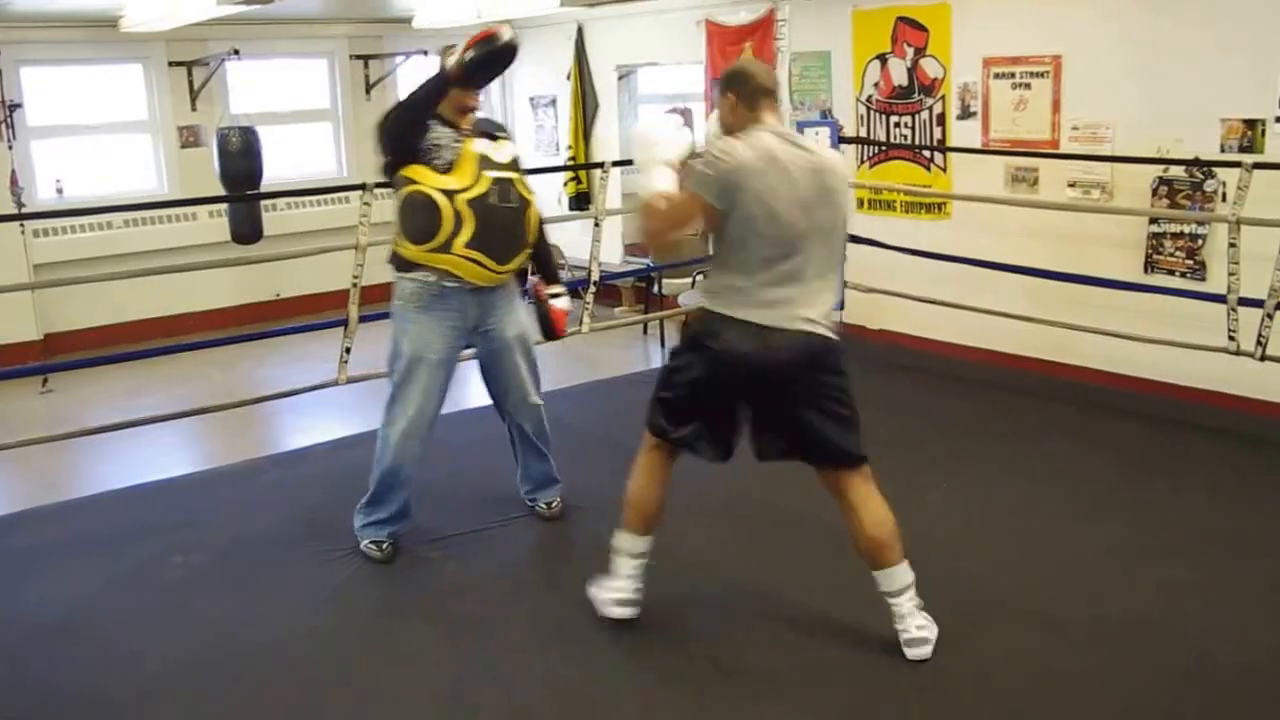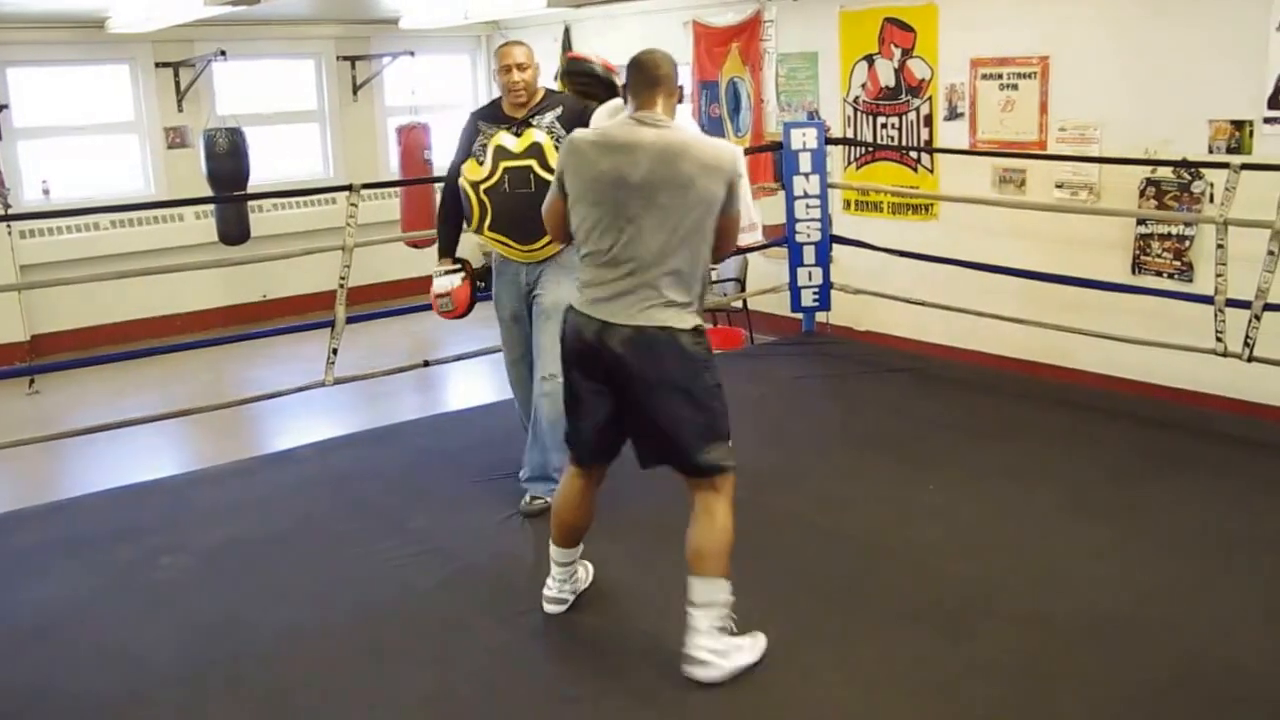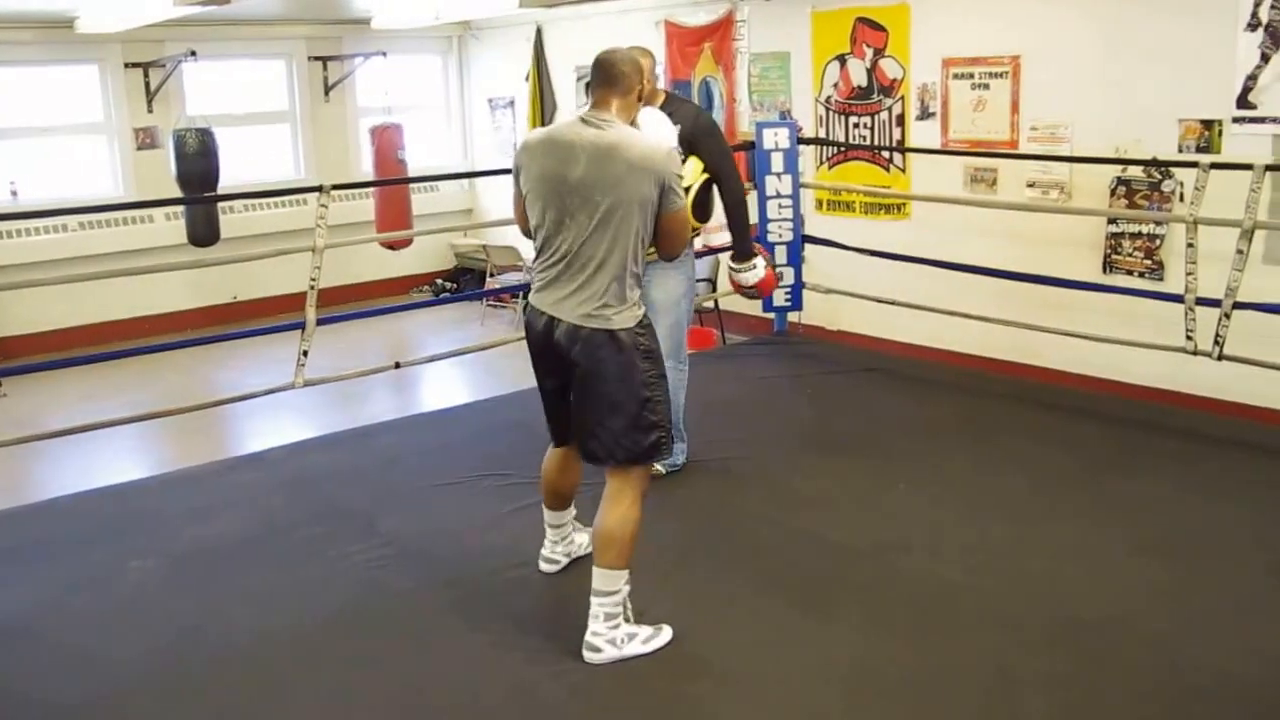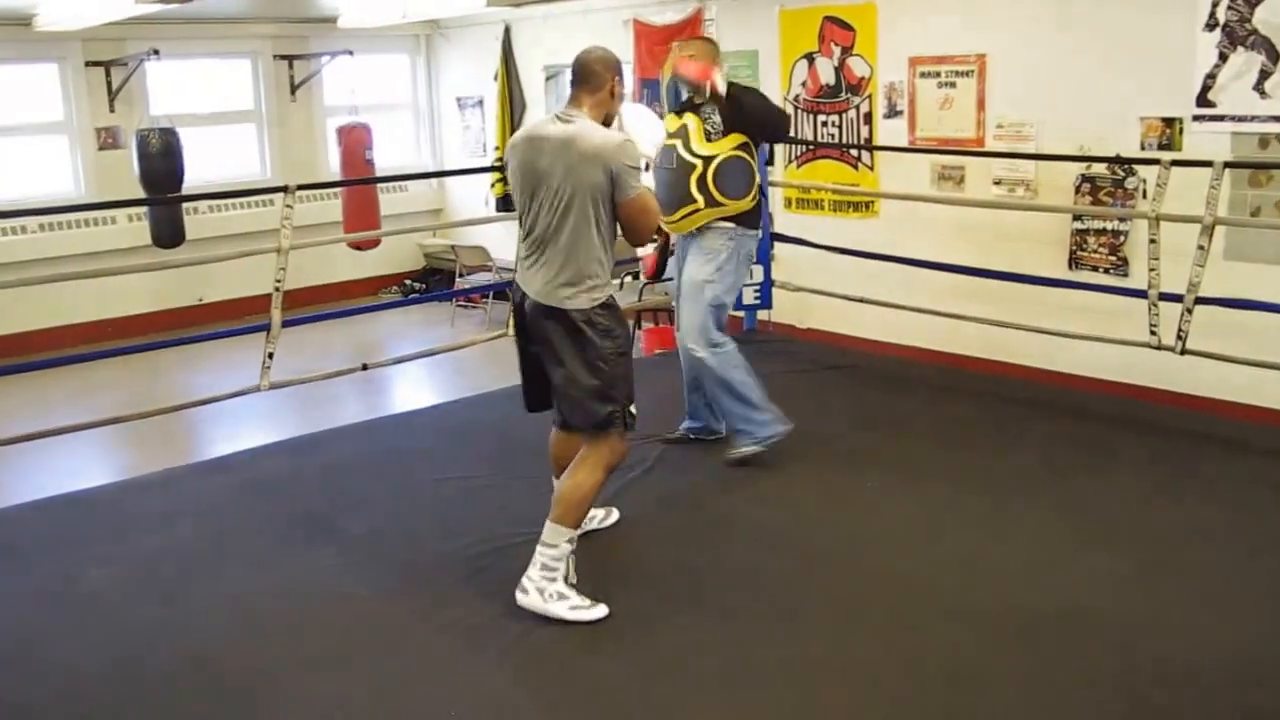
dt=1s
person 1, frame 1
left shoulder: (726, 158)
right shoulder: (832, 166)
left elbow: (661, 230)
left wrist: (666, 180)
left hip: (724, 336)
right hip: (805, 344)
left knee: (656, 450)
right knee: (853, 481)
left ankle: (623, 583)
right ankle: (910, 622)
person 1, frame 2
left shoulder: (581, 147)
right shoulder: (717, 159)
left elbow: (557, 230)
right elbow: (722, 247)
left hip: (588, 329)
right hip: (665, 339)
left knee: (583, 467)
right knee: (713, 483)
left ankle: (561, 581)
right ankle: (708, 638)
person 1, frame 3
left shoulder: (534, 146)
right shoulder: (656, 158)
right elbow: (673, 247)
left hip: (544, 317)
right hip: (609, 330)
left knee: (568, 439)
right knee: (628, 475)
left ankle: (558, 543)
right ankle: (607, 628)
person 1, frame 4
left shoulder: (524, 139)
right shoulder: (614, 149)
right elbow: (642, 233)
right wrist: (641, 168)
left hip: (530, 295)
right hip: (580, 309)
left knee: (573, 416)
right knee: (606, 443)
left ankle: (572, 513)
right ankle: (544, 578)
person 2, frame 1
left shoulder: (497, 135)
right shoulder: (413, 128)
left elbow: (524, 210)
right elbow: (396, 131)
left wrist: (550, 281)
right wrist: (454, 71)
left hip: (499, 294)
right hip: (433, 296)
left knee: (523, 400)
right knee: (409, 417)
left ankle: (542, 487)
right ankle: (378, 522)
person 2, frame 2
left shoulder: (570, 111)
right shoulder: (479, 125)
right elbow: (456, 191)
right wrist: (446, 261)
left hip: (564, 261)
right hip: (507, 265)
left knee: (550, 371)
right knee: (522, 370)
left ankle: (542, 477)
right ankle: (546, 458)
person 2, frame 3
left shoulder: (690, 120)
left elbow: (731, 183)
left wrist: (744, 249)
left hip: (668, 257)
left knee: (666, 355)
left ankle: (668, 449)
person 2, frame 4
left shoulder: (732, 104)
right shoulder: (685, 112)
left elbow: (777, 126)
left wrist: (723, 90)
left hip: (724, 235)
right hip: (690, 234)
left knee: (704, 336)
right knee: (690, 334)
left ankle: (760, 426)
right ankle: (705, 420)
